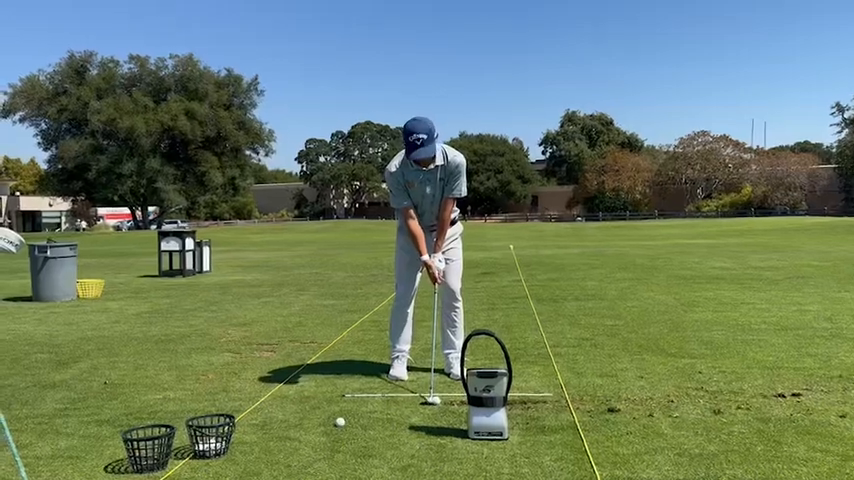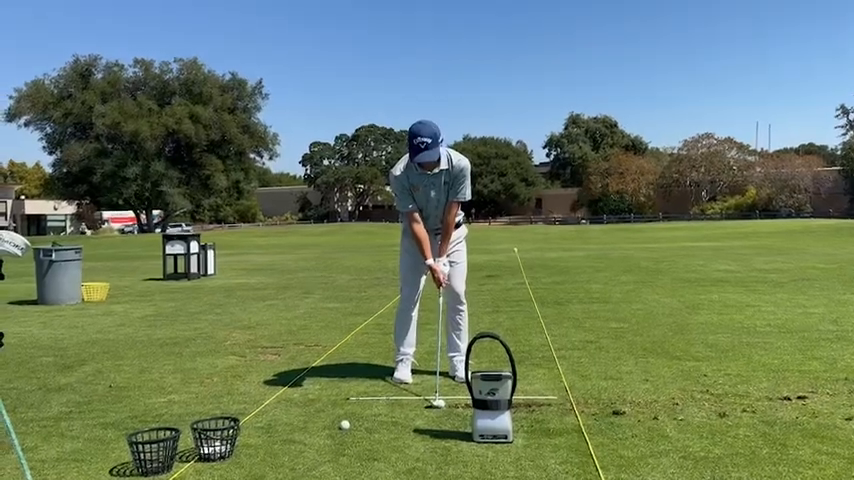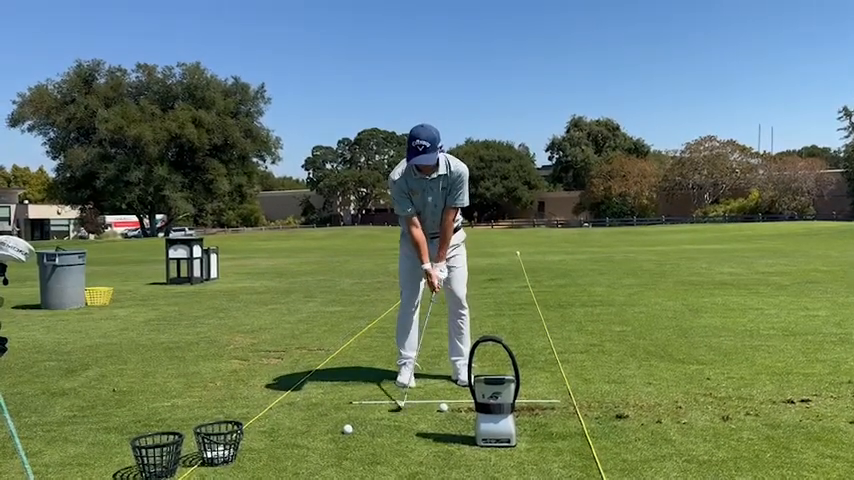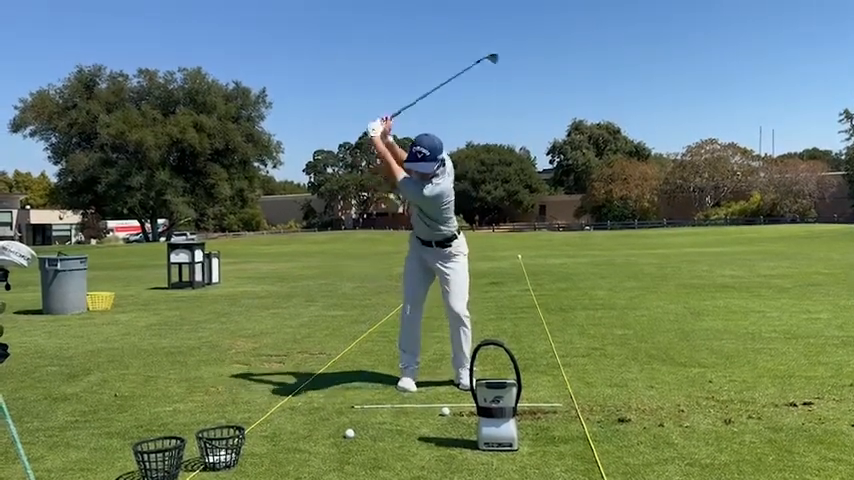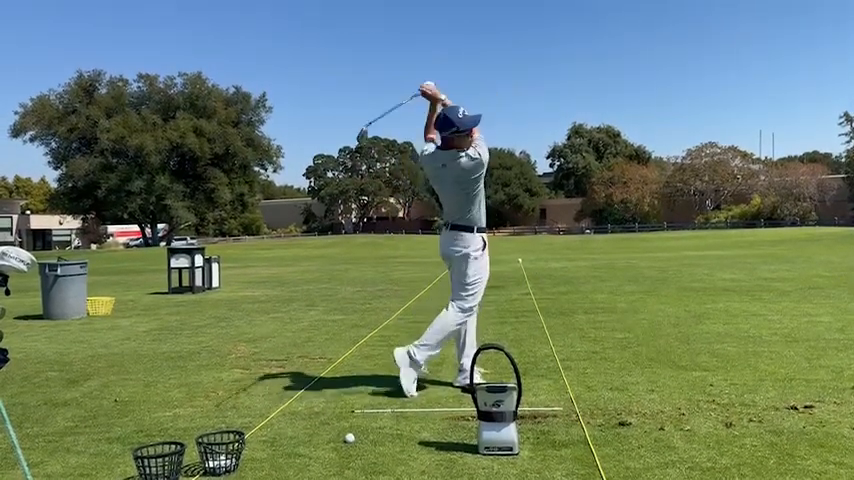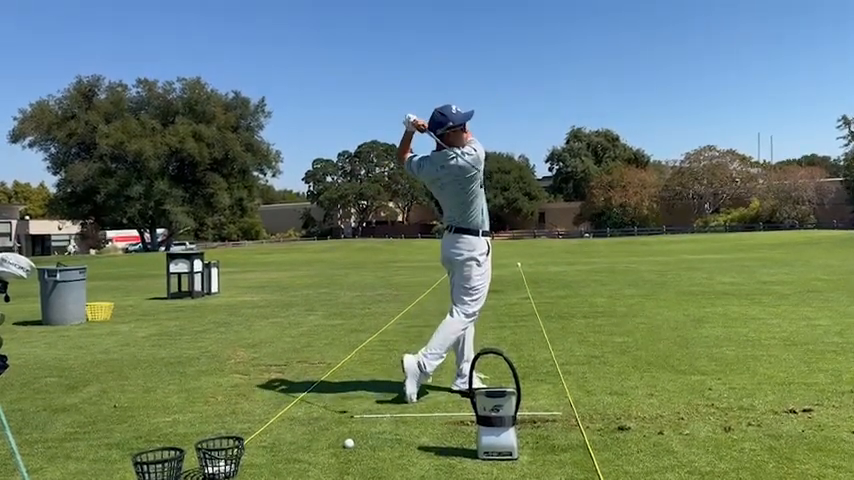
dt=0.7s
person 1, frame 1
left shoulder: (455, 160)
right shoulder: (395, 170)
left elbow: (447, 209)
right elbow: (409, 217)
left wrist: (437, 252)
right wrist: (425, 257)
left hip: (447, 231)
right hip: (411, 233)
left knee: (452, 293)
right knee: (404, 294)
left ankle: (454, 358)
right ankle: (399, 358)
person 1, frame 2
left shoulder: (459, 165)
right shoulder: (400, 174)
left elbow: (451, 213)
right elbow: (414, 220)
left wrist: (442, 256)
right wrist: (429, 261)
left hip: (451, 234)
right hip: (415, 236)
left knee: (457, 297)
right knee: (409, 297)
left ankle: (458, 361)
right ankle: (403, 361)
person 1, frame 3
left shoulder: (457, 171)
right shoulder: (398, 178)
left elbow: (449, 218)
right elbow: (413, 224)
left wrist: (440, 261)
right wrist: (426, 266)
left hip: (450, 239)
right hip: (415, 241)
left knee: (458, 301)
right knee: (410, 301)
left ankle: (461, 365)
right ankle: (406, 365)
person 1, frame 4
left shoulder: (433, 191)
right shoulder: (439, 160)
left elbow: (398, 176)
right elbow: (406, 164)
left wrist: (379, 144)
right wrist: (387, 138)
left hip: (448, 250)
right hip: (420, 245)
left knee: (456, 310)
right knee: (411, 305)
left ankle: (463, 370)
right ankle: (408, 369)
person 1, frame 5
left shoulder: (431, 159)
right shoulder: (475, 159)
left elbow: (430, 136)
right elbow: (476, 134)
left wrist: (437, 105)
right wrist: (441, 99)
left hip: (452, 236)
right hip: (470, 242)
left knee: (465, 305)
right knee: (463, 307)
left ankle: (465, 372)
right ankle: (414, 356)
person 1, frame 6
left shoulder: (426, 166)
right shoulder: (472, 158)
left elbow: (403, 157)
right elbow: (470, 140)
left wrist: (410, 130)
right wrist: (432, 128)
left hip: (452, 241)
right hip: (473, 244)
left knee: (463, 309)
right knee: (465, 312)
left ankle: (465, 378)
right ankle: (421, 365)
